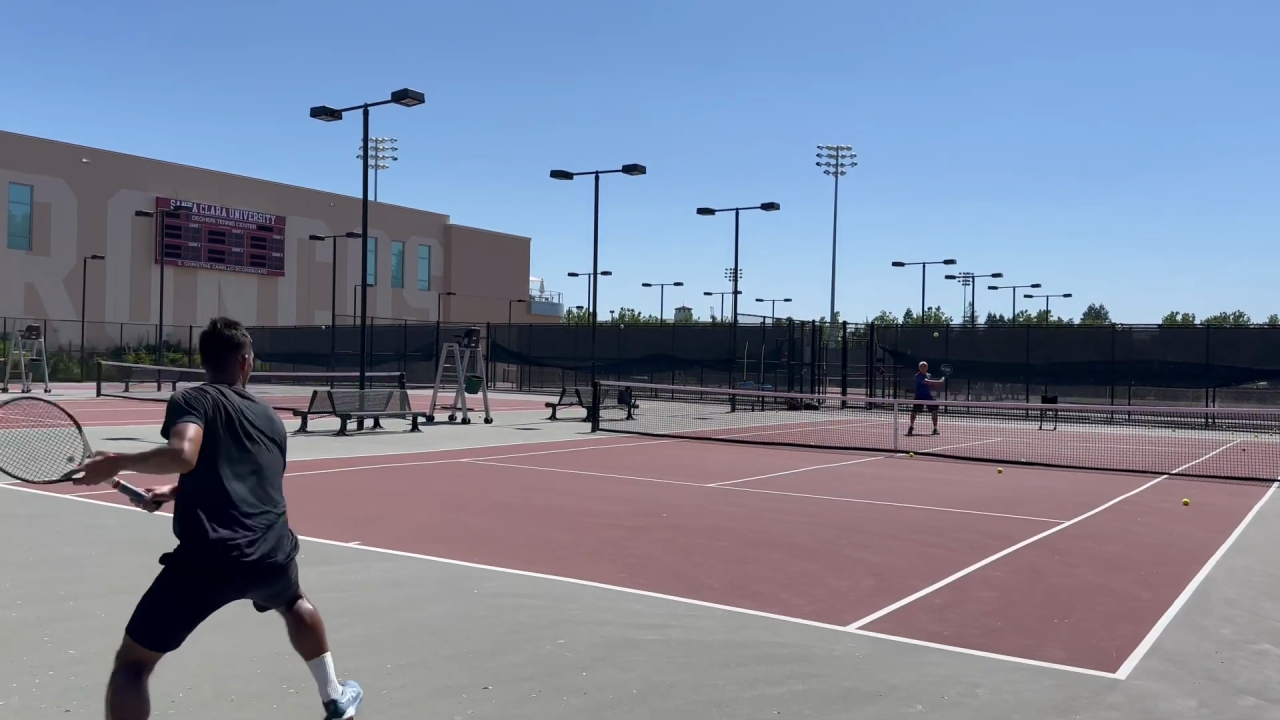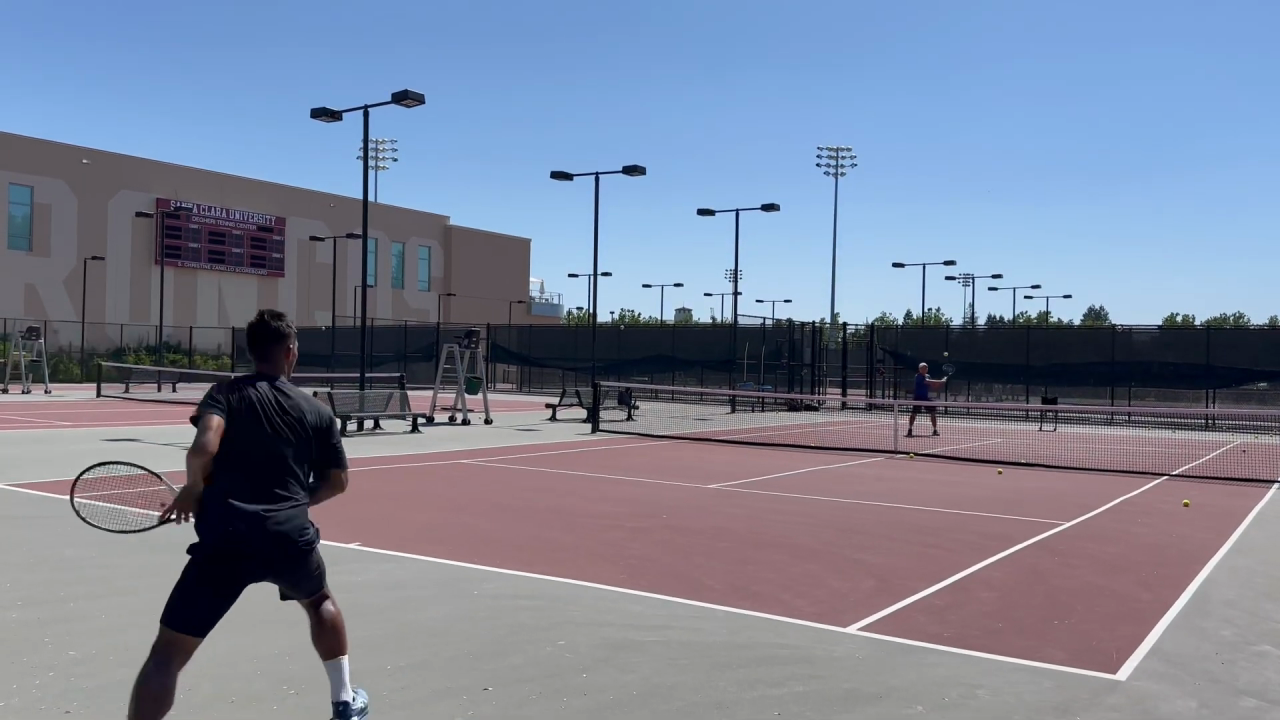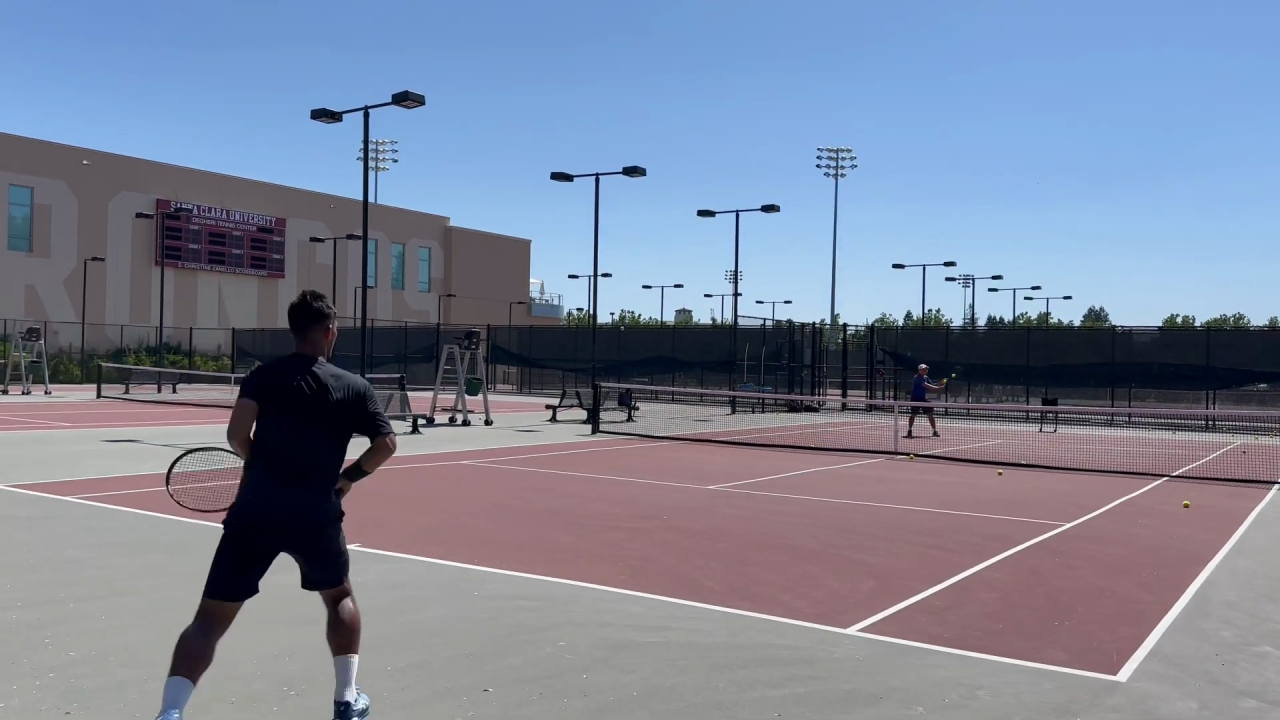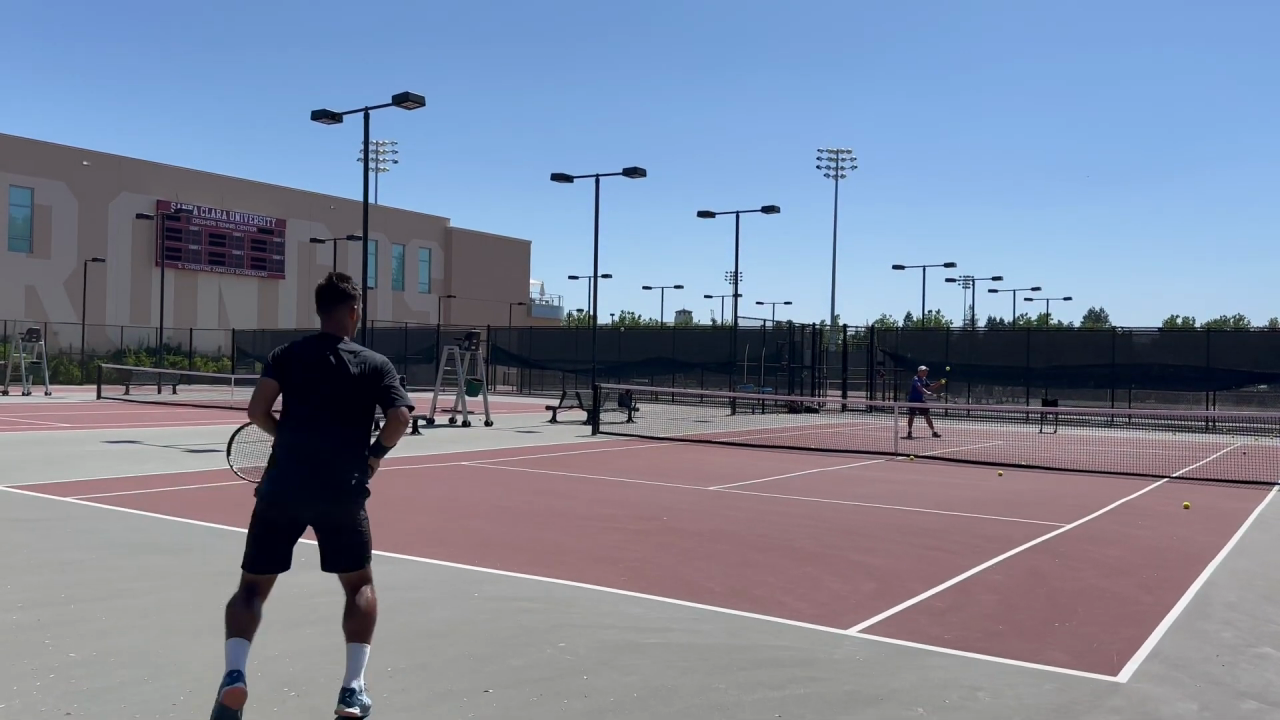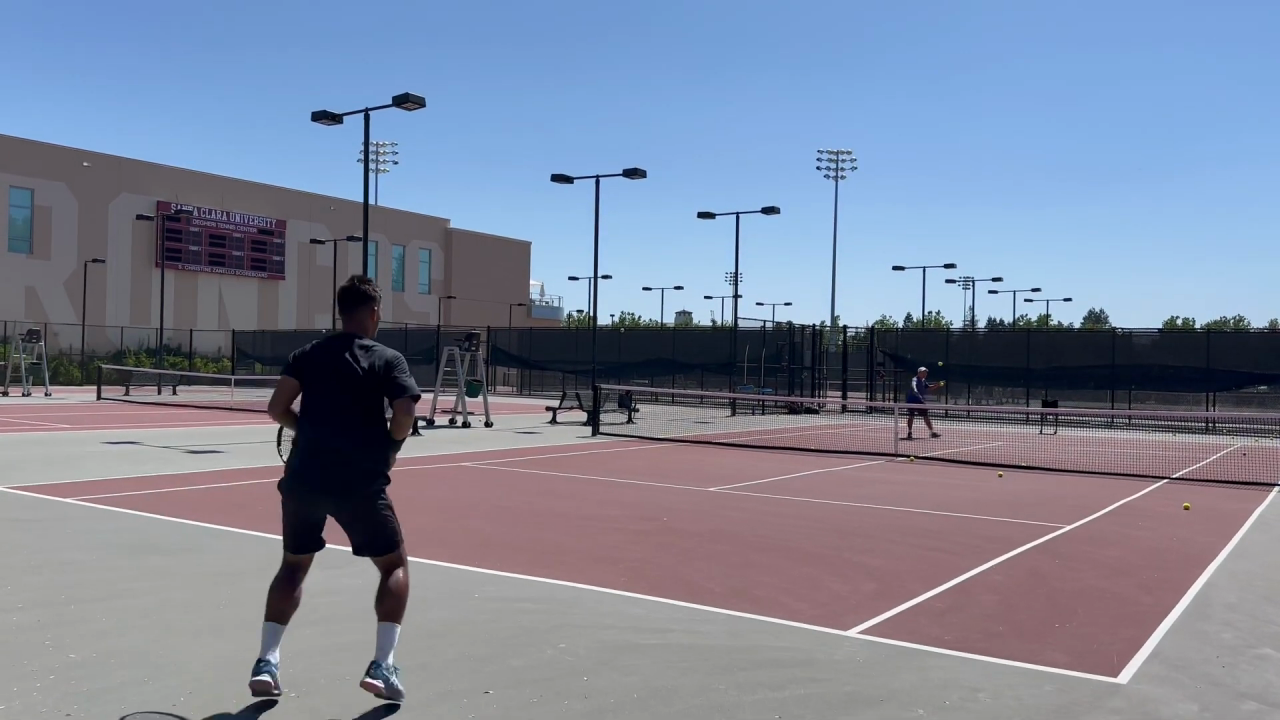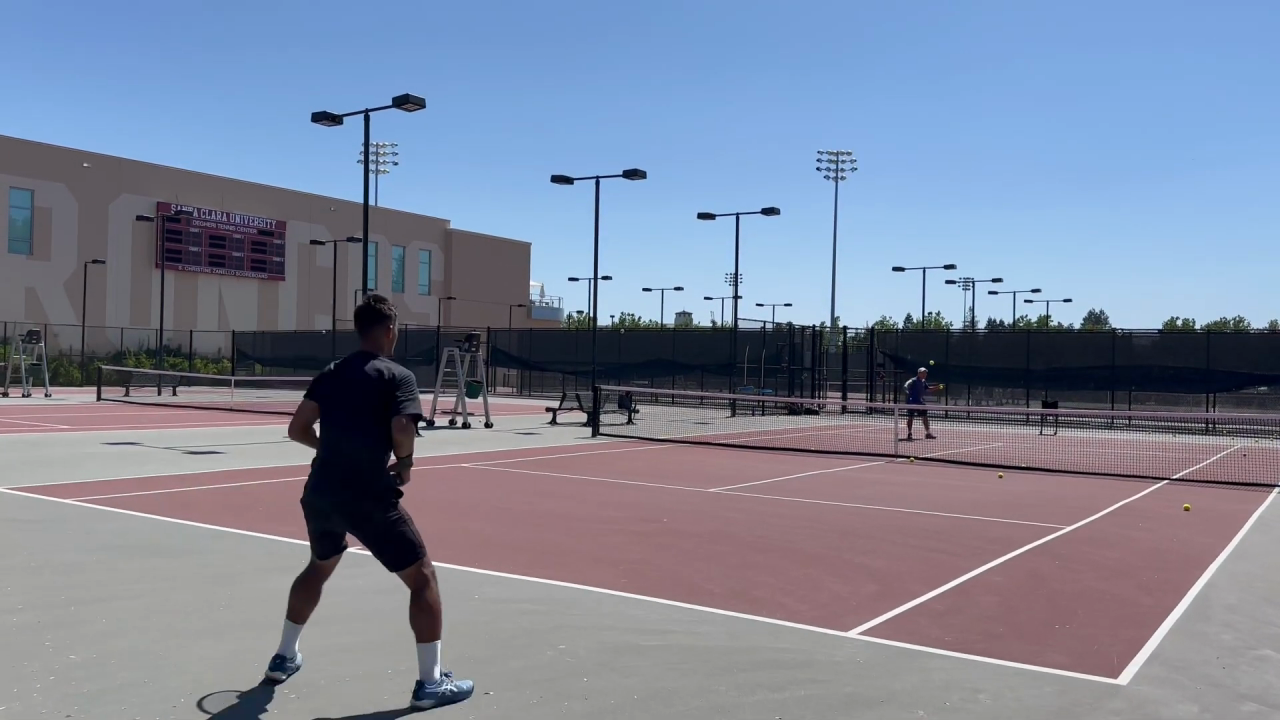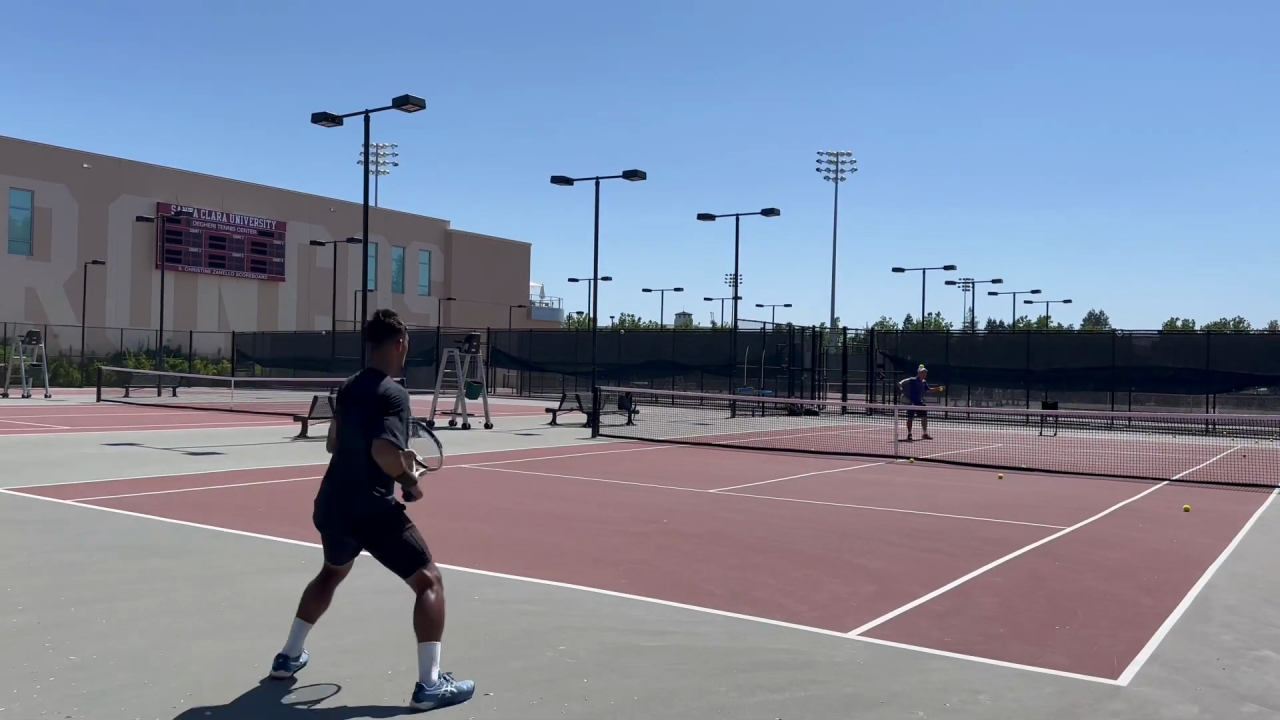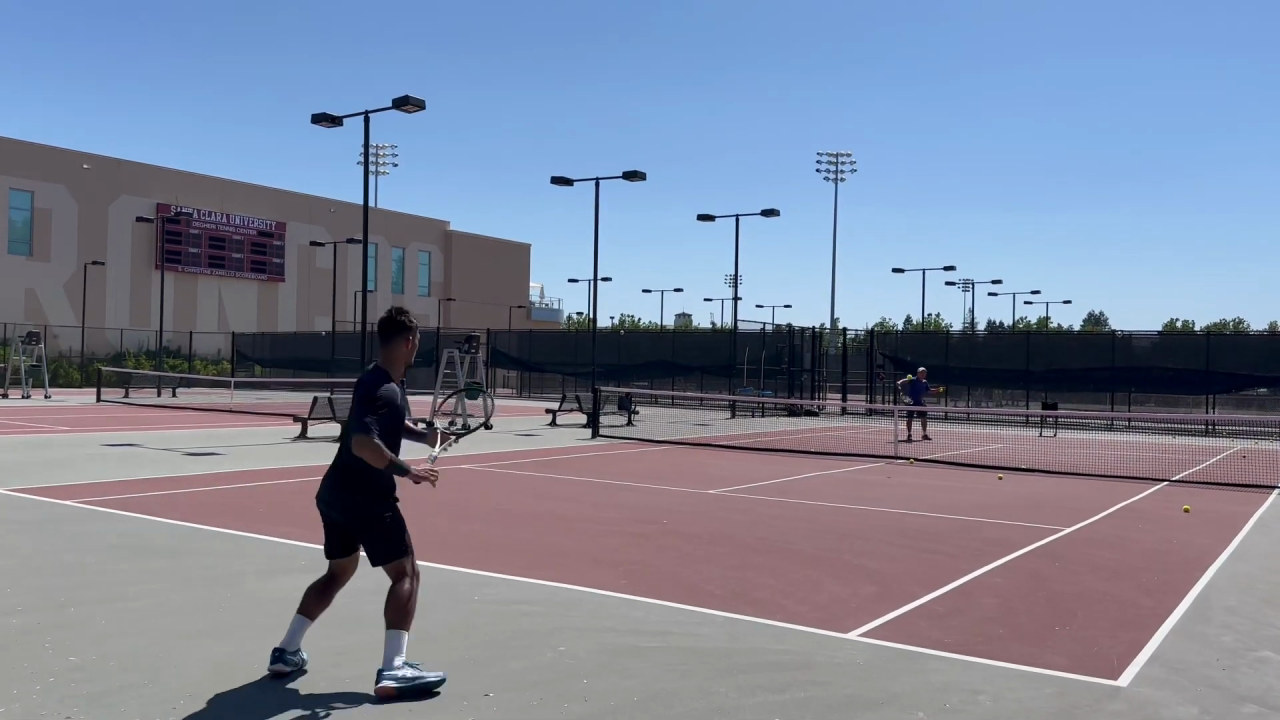
dt=0.1s
person 1, frame 1
left shoulder: (191, 399)
right shoulder: (270, 418)
left elbow: (182, 457)
left wrist: (117, 463)
left hip: (204, 560)
right hip: (270, 554)
left knee: (132, 662)
right knee: (295, 604)
person 1, frame 2
left shoulder: (227, 393)
right shoulder: (316, 410)
left elbow: (204, 451)
right elbow: (338, 481)
left wrist: (191, 492)
left hip: (224, 538)
right hip: (291, 538)
left knee: (167, 654)
right knee: (319, 599)
person 1, frame 3
left shoulder: (262, 376)
right shoulder: (354, 386)
left elbow: (238, 433)
right elbow: (385, 445)
left wrist: (258, 465)
right wrist: (347, 477)
left hip: (255, 512)
right hip: (320, 515)
left knee: (208, 622)
right knee: (339, 597)
person 1, frame 4
left shoulder: (286, 354)
right shoulder: (374, 365)
left elbow: (257, 411)
right elbow: (400, 419)
left wrist: (290, 439)
right wrist: (374, 455)
left hip: (281, 489)
right hip: (340, 494)
left knee: (252, 589)
right knee: (359, 585)
left ankle: (235, 676)
person 1, frame 5
left shoulder: (307, 355)
right shoulder: (388, 359)
left elbow: (277, 409)
right elbow: (406, 411)
left wrist: (313, 433)
right wrist: (391, 449)
left hip: (303, 480)
right hip: (360, 485)
left knee: (293, 568)
right knee: (394, 566)
left ankle: (266, 664)
right ankle: (381, 666)
person 1, frame 6
left shoulder: (329, 374)
right shoulder: (397, 378)
left elbow: (298, 428)
right elbow: (405, 434)
right wrist: (399, 470)
left hip: (320, 495)
right hip: (369, 500)
left knee: (320, 566)
right knee: (423, 578)
left ankle: (284, 656)
right ankle: (431, 681)
person 1, frame 7
left shoulder: (350, 388)
right shoulder: (393, 394)
right elbow: (384, 450)
right wrist: (409, 481)
left hip: (331, 504)
right hip: (371, 509)
left knee: (333, 573)
right knee: (428, 582)
left ankle: (289, 656)
right ankle: (431, 683)
person 1, frame 8
left shoulder: (379, 379)
right shoulder: (384, 392)
right elbow: (362, 444)
left wrist: (419, 433)
right wrist: (407, 471)
left hip: (338, 494)
right hip: (364, 498)
left knee: (339, 573)
right knee: (405, 573)
left ankle: (287, 650)
right ankle: (394, 668)
